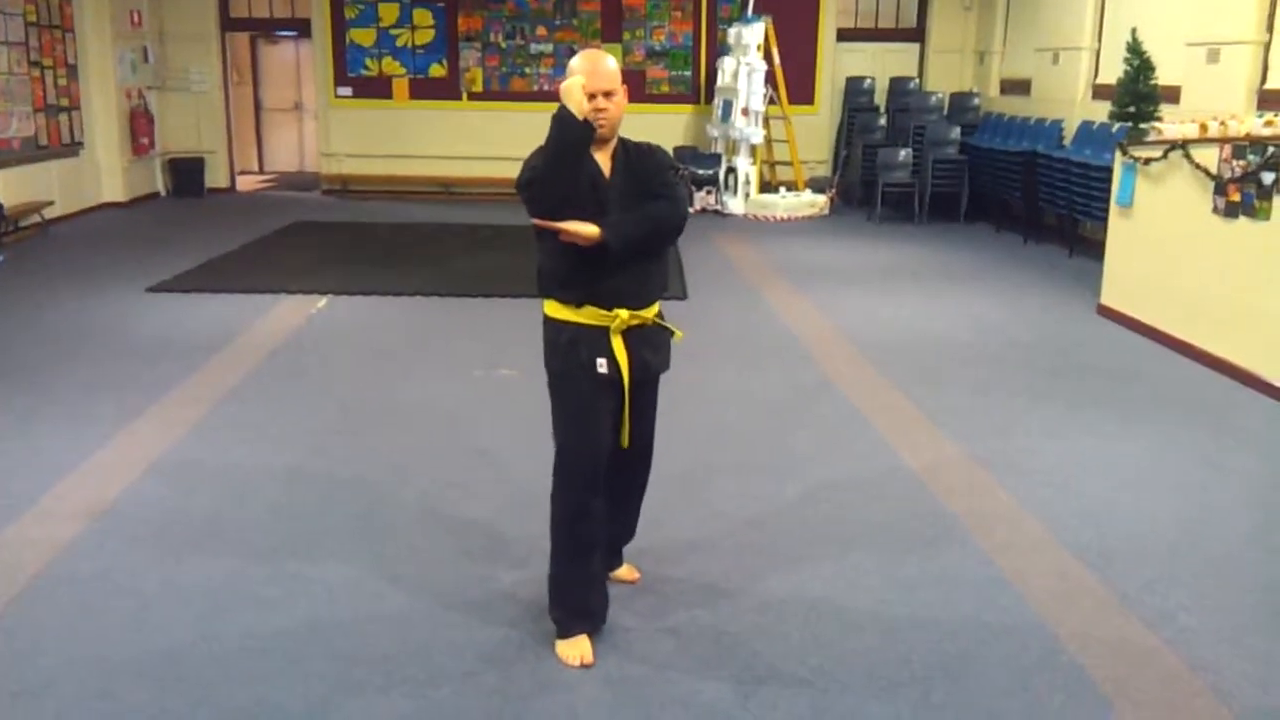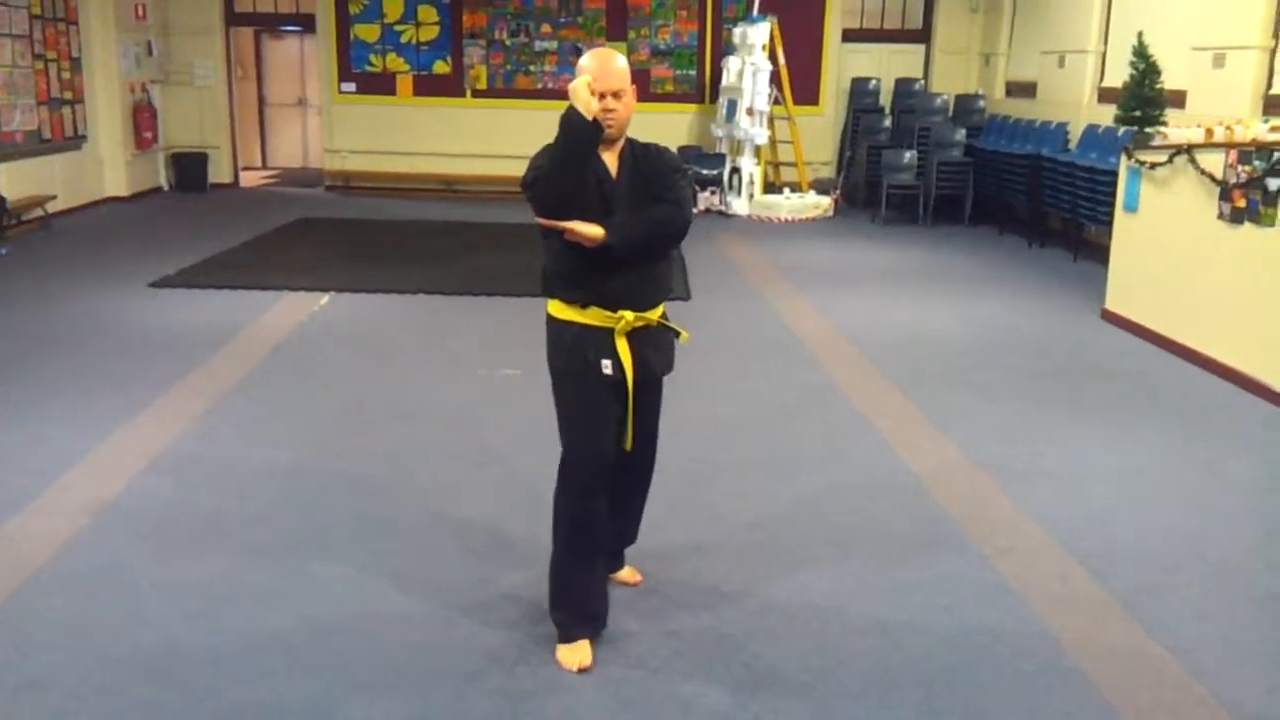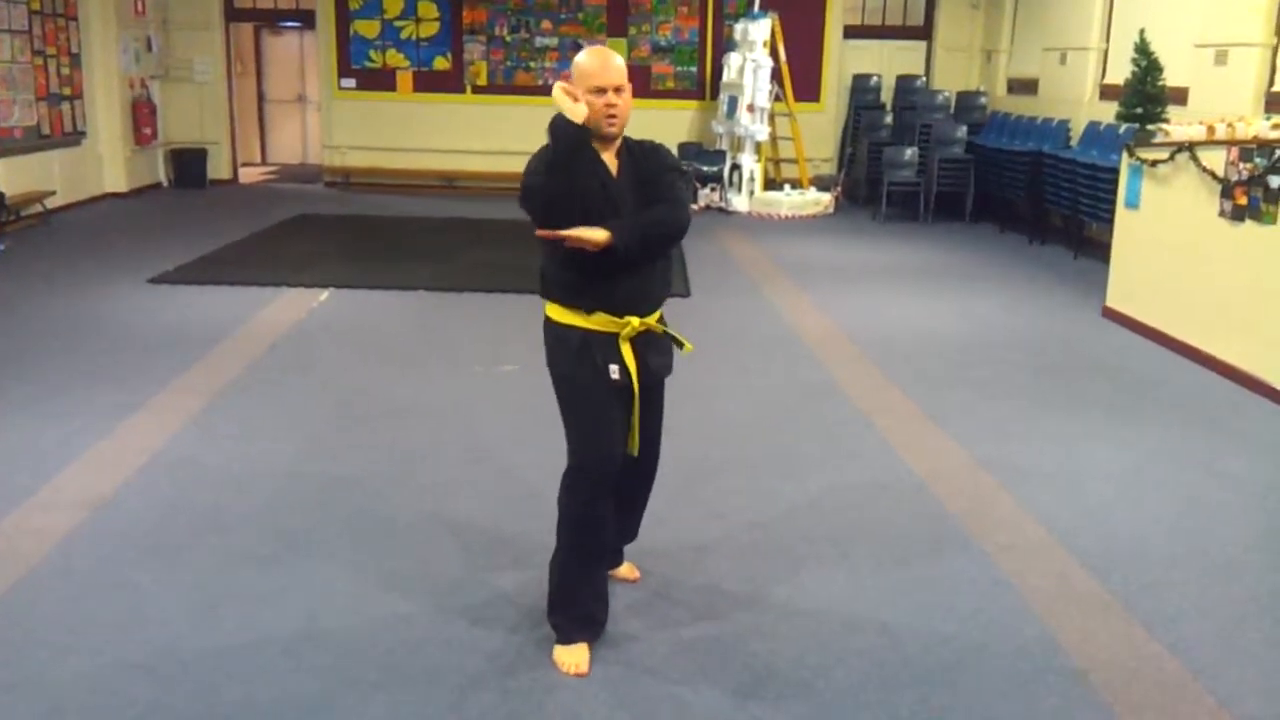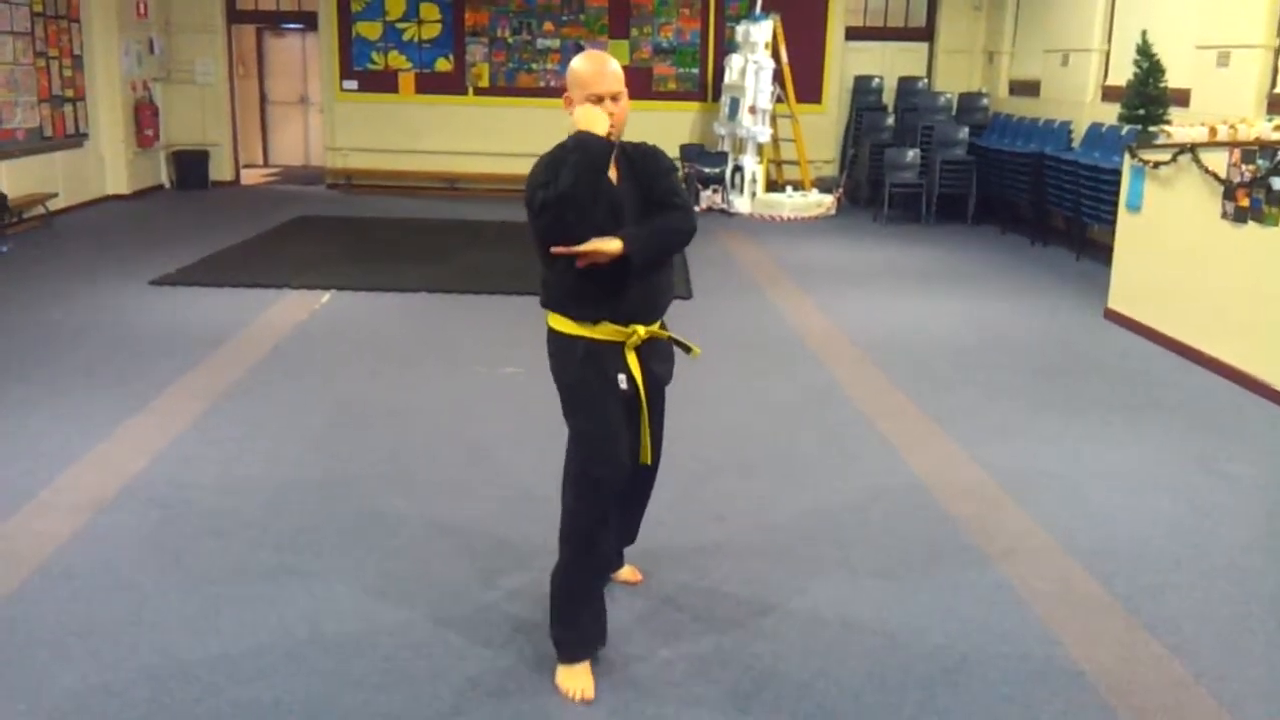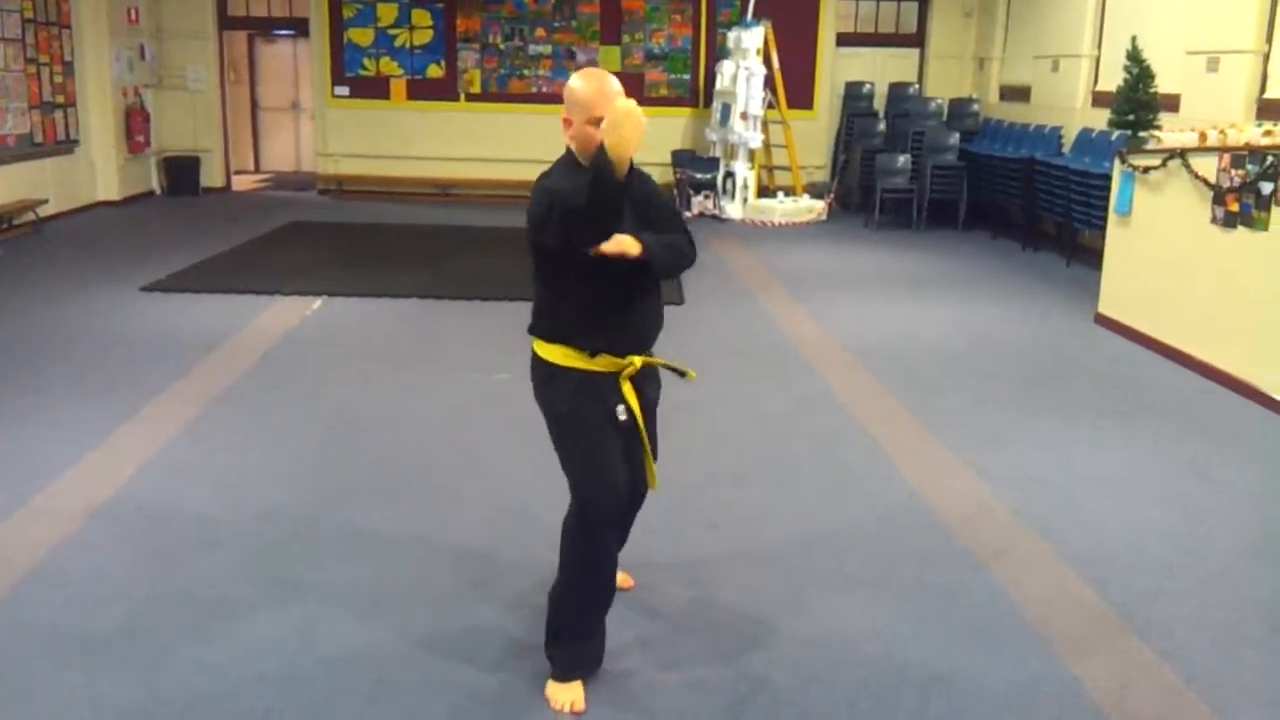
dt=0.5s
person 1, frame 1
left shoulder: (650, 162)
right shoulder: (550, 162)
left elbow: (671, 217)
right elbow: (548, 200)
left wrist: (602, 234)
right wrist: (569, 121)
left hip: (639, 334)
right hip: (576, 336)
left knee: (629, 455)
right knee: (581, 464)
left ankle: (606, 552)
right ankle: (575, 614)
person 1, frame 2
left shoulder: (658, 163)
right shoulder: (558, 159)
left elbow: (674, 221)
right elbow: (551, 199)
left wrist: (606, 235)
right wrist: (579, 121)
left hip: (644, 334)
right hip: (580, 336)
left knee: (633, 456)
right knee: (586, 464)
left ankle: (609, 553)
right ankle: (576, 619)
person 1, frame 3
left shoulder: (655, 160)
right shoulder: (559, 159)
left elbow: (673, 221)
right elbow: (546, 206)
left wrist: (609, 237)
right wrist: (567, 126)
left hip: (644, 337)
right hip: (582, 340)
left knee: (638, 456)
right knee: (594, 465)
left ankle: (607, 551)
right ankle: (573, 620)
person 1, frame 4
left shoulder: (650, 162)
right shoulder: (554, 170)
left elbow: (680, 223)
right elbow: (570, 228)
left wrist: (620, 246)
right wrist: (587, 144)
left hip: (644, 340)
right hip: (584, 346)
left knee: (638, 461)
right knee: (593, 475)
left ankle: (608, 554)
right ankle: (574, 643)
person 1, frame 5
left shoulder: (637, 186)
right shoulder: (557, 190)
left elbow: (682, 247)
right elbow: (586, 227)
left wrist: (638, 246)
right wrist: (614, 162)
left hip: (631, 368)
right hip: (572, 375)
left knee: (631, 481)
right knee: (599, 498)
left ankle: (601, 563)
right ankle: (570, 659)
